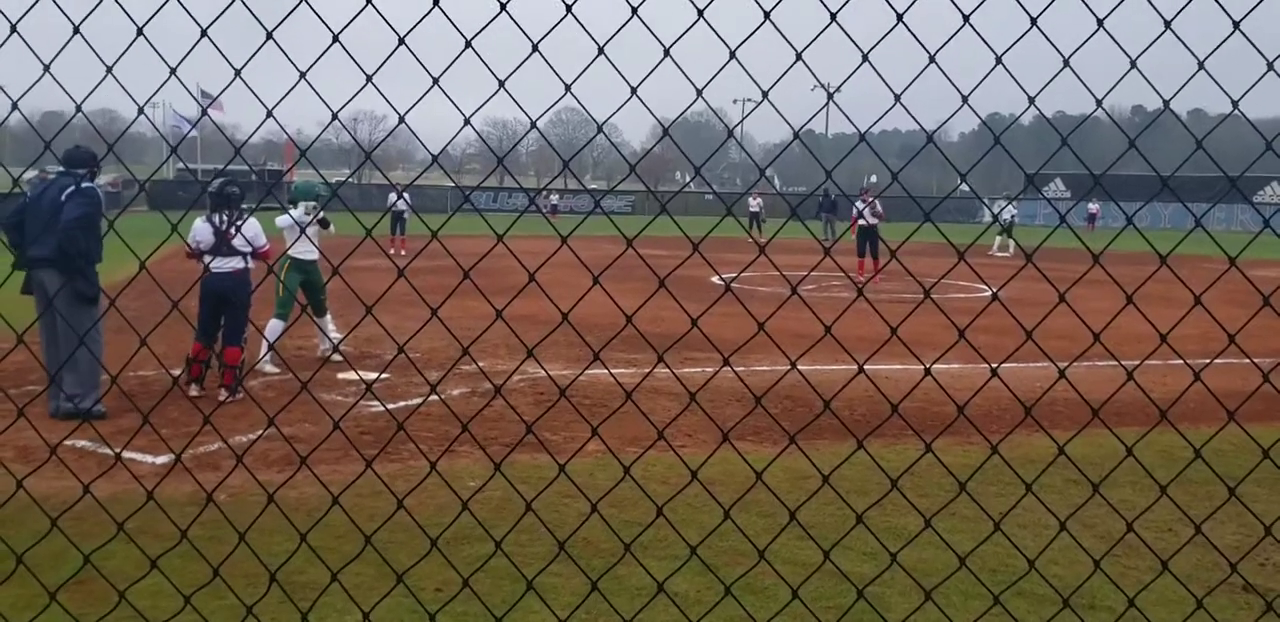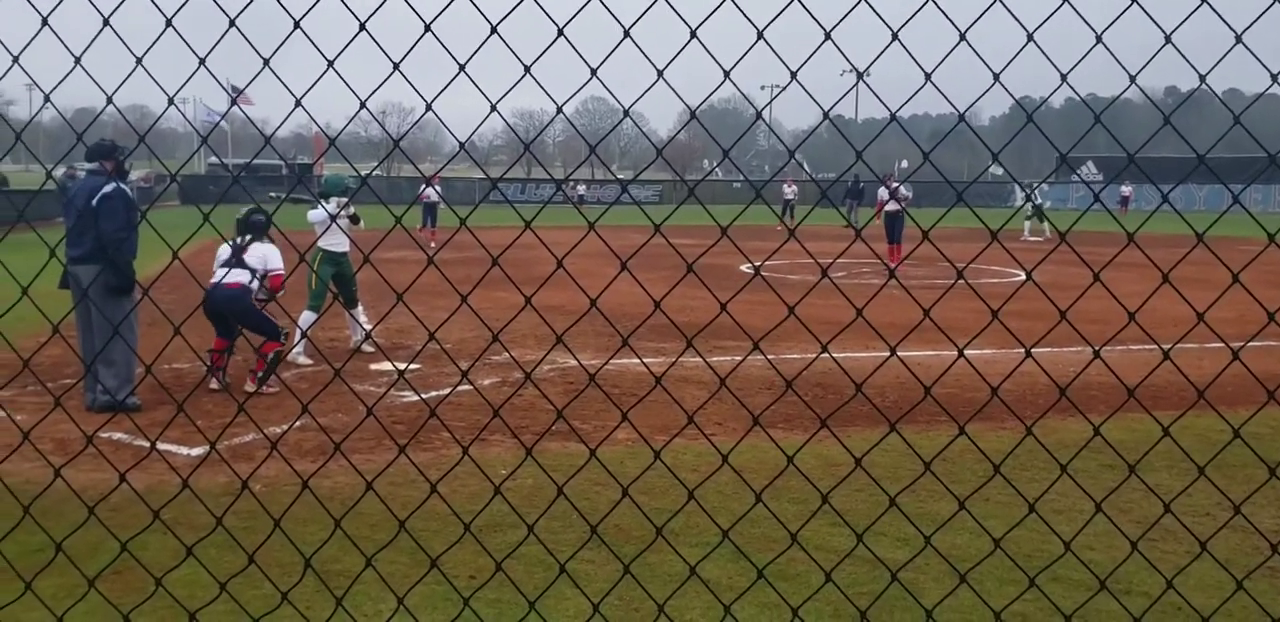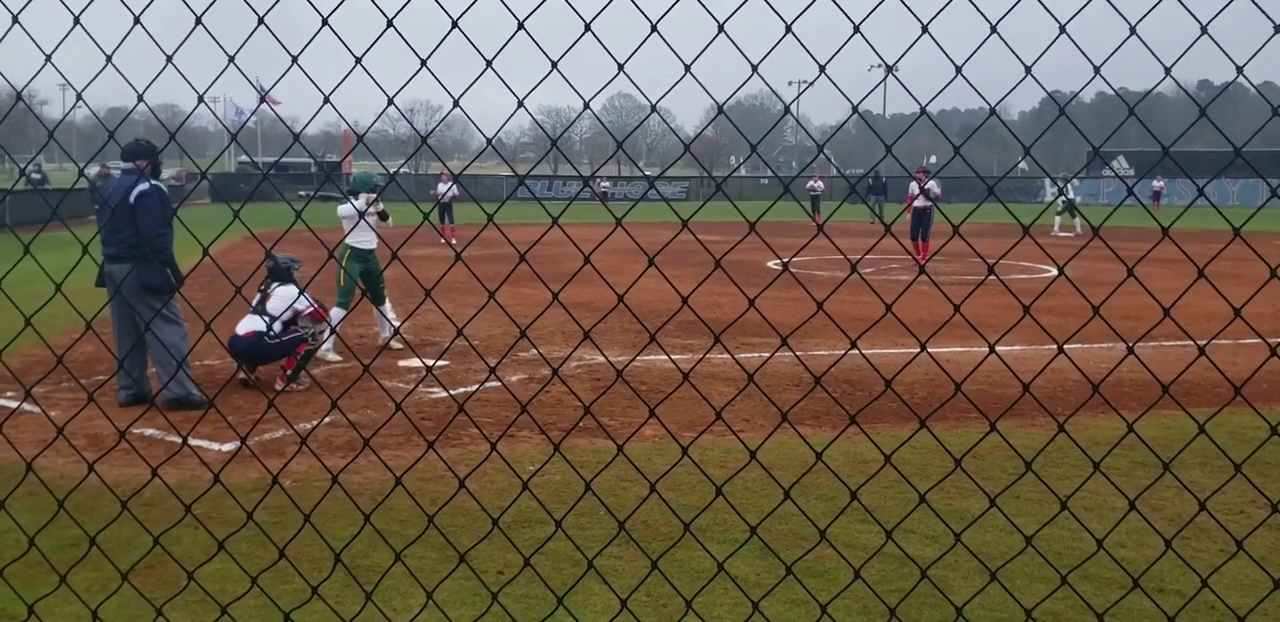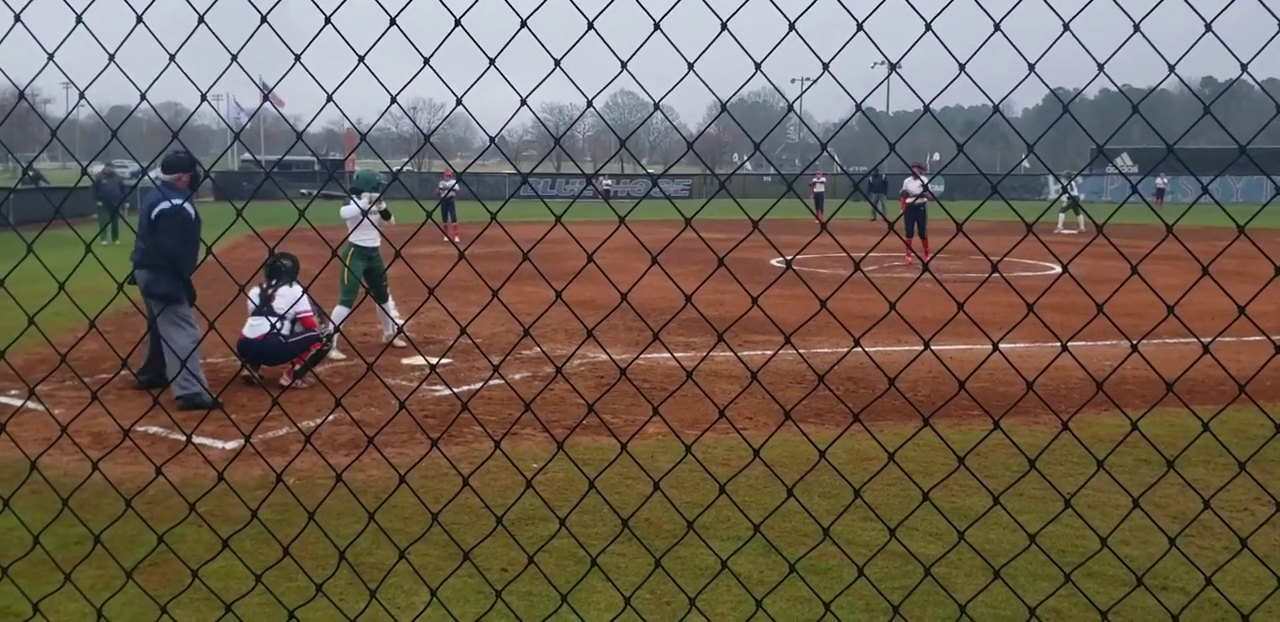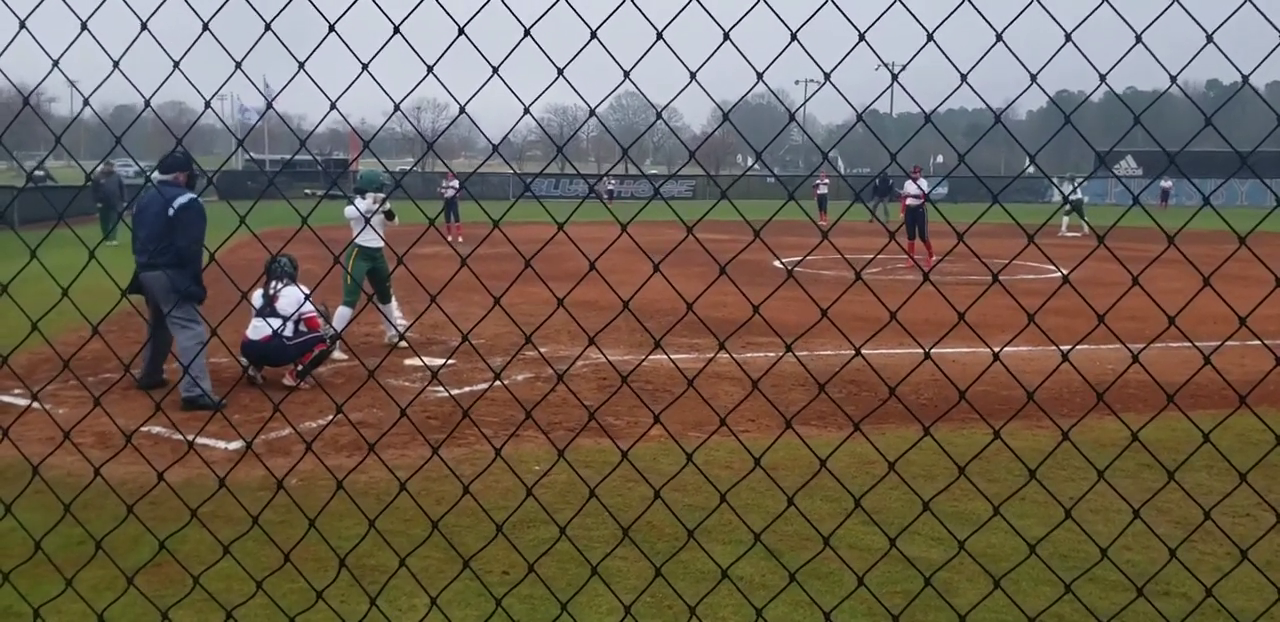
dt=1s
person 1, frame 1
left shoulder: (40, 189)
right shoulder: (85, 191)
right elbow: (70, 227)
left wrist: (23, 253)
right wrist: (79, 262)
left hip: (40, 273)
right hip: (70, 275)
left knee: (52, 339)
right knee: (84, 338)
left ankle: (58, 400)
right ankle: (80, 401)
person 1, frame 2
left shoulder: (76, 188)
right shoulder: (112, 190)
left elbow: (76, 230)
right elbow: (115, 238)
left wrist: (78, 261)
right wrist: (126, 272)
left hip: (78, 268)
right hip: (104, 270)
left knee: (90, 334)
right knee: (118, 332)
left ankle: (94, 393)
right ankle: (114, 395)
person 1, frame 3
left shoulder: (111, 189)
right shoulder: (148, 189)
left elbow: (105, 230)
right elbow: (156, 237)
left wrist: (116, 258)
right wrist: (174, 270)
left hip: (113, 267)
right hip: (141, 269)
left knee: (126, 332)
right knee: (169, 328)
left ankle: (130, 390)
right ankle: (180, 391)
person 1, frame 4
left shoulder: (157, 196)
right shoulder: (175, 206)
right elbow: (173, 252)
right wrist: (187, 283)
left hip: (150, 272)
right hip: (163, 276)
left knee: (163, 327)
right knee: (183, 331)
right ankle: (190, 391)
person 1, frame 5
left shoulder: (144, 199)
right shoulder: (186, 201)
left elbow: (136, 241)
right elbow: (189, 248)
right wrist: (196, 281)
left hip: (147, 273)
right hip: (173, 275)
left knee: (158, 325)
right knee: (191, 331)
left ankle: (149, 375)
right ankle: (195, 393)
person 2, frame 1
left shoulder: (313, 215)
right shoulder: (291, 215)
left elbow: (330, 229)
right elbow: (279, 223)
left wrist: (318, 214)
right wrist: (301, 211)
left hip: (312, 266)
right hip: (292, 266)
left knee: (321, 309)
right knee: (282, 312)
left ankle: (326, 348)
right ankle: (263, 360)
person 2, frame 2
left shoulder: (343, 208)
right shoulder: (321, 207)
left elbow: (359, 225)
right elbow: (311, 218)
left wrist: (350, 210)
right wrist: (333, 206)
left hip: (343, 258)
right hip: (324, 258)
left knee: (352, 300)
right knee: (315, 304)
left ankle: (358, 339)
right ankle: (296, 351)
person 2, frame 3
left shoulder: (372, 206)
right shoulder: (350, 205)
left elbow: (387, 222)
right elbow: (341, 213)
left wrist: (379, 206)
right wrist: (363, 202)
left hip: (370, 255)
right hip: (351, 255)
left knee: (380, 297)
right knee: (344, 301)
left ankle: (387, 336)
right ankle: (325, 347)
person 2, frame 4
left shoulder: (374, 204)
right shoulder: (352, 203)
left elbow: (390, 221)
right elbow: (345, 214)
left wrist: (381, 205)
right wrist: (366, 201)
left hip: (374, 253)
right hip: (355, 253)
left knee: (383, 295)
right knee: (347, 299)
left ankle: (390, 334)
right ankle: (329, 345)
person 2, frame 5
left shoulder: (379, 205)
right shoulder: (356, 204)
left elbow: (392, 221)
right elbow: (349, 214)
left wrist: (385, 206)
right wrist: (370, 201)
left hip: (378, 254)
right hip: (359, 254)
left knee: (385, 295)
right knee: (350, 300)
left ankle: (392, 335)
right ankle: (332, 345)
person 3, frame 1
left shoulder: (201, 224)
right shoulder: (250, 223)
left elbow: (192, 253)
right elbow: (264, 255)
left hip: (211, 281)
right hip: (238, 282)
left knee: (205, 333)
right knee: (234, 335)
left ankle: (194, 383)
right ankle: (228, 388)
person 3, frame 2
left shoulder: (226, 246)
right shoulder: (268, 248)
right elbow: (278, 285)
right wrist: (266, 293)
left hip: (212, 295)
right hip: (237, 297)
left knee: (226, 331)
right knee: (277, 335)
left ankle: (217, 376)
right ankle: (257, 381)
person 3, frame 3
left shoulder: (265, 288)
right shoulder: (292, 290)
right elbow: (321, 317)
left hip: (235, 344)
right hip: (255, 346)
right knee: (310, 335)
left ankle: (247, 368)
right ankle: (287, 379)
person 3, frame 4
left shoulder: (255, 291)
right shoulder: (296, 290)
right elbow: (309, 325)
right wrist: (319, 325)
left hip: (244, 347)
right hip: (271, 348)
right knee: (324, 337)
left ankle: (251, 367)
right ankle: (293, 375)
person 3, frame 5
left shoulder: (258, 293)
right shoulder: (299, 291)
right elbow: (314, 325)
right wrist: (323, 322)
left hip: (249, 348)
right hip: (276, 350)
right knee: (328, 336)
left ankle: (254, 367)
right ankle: (296, 375)
